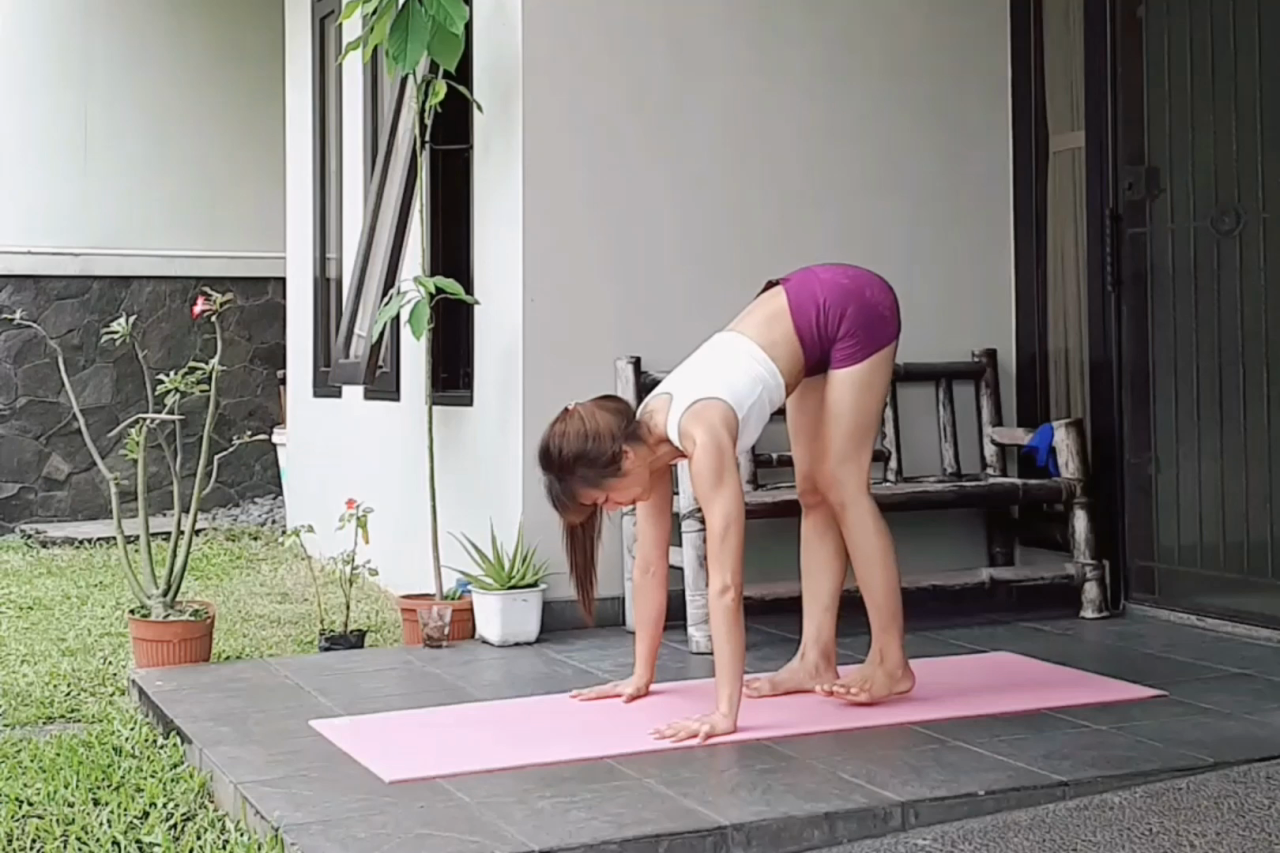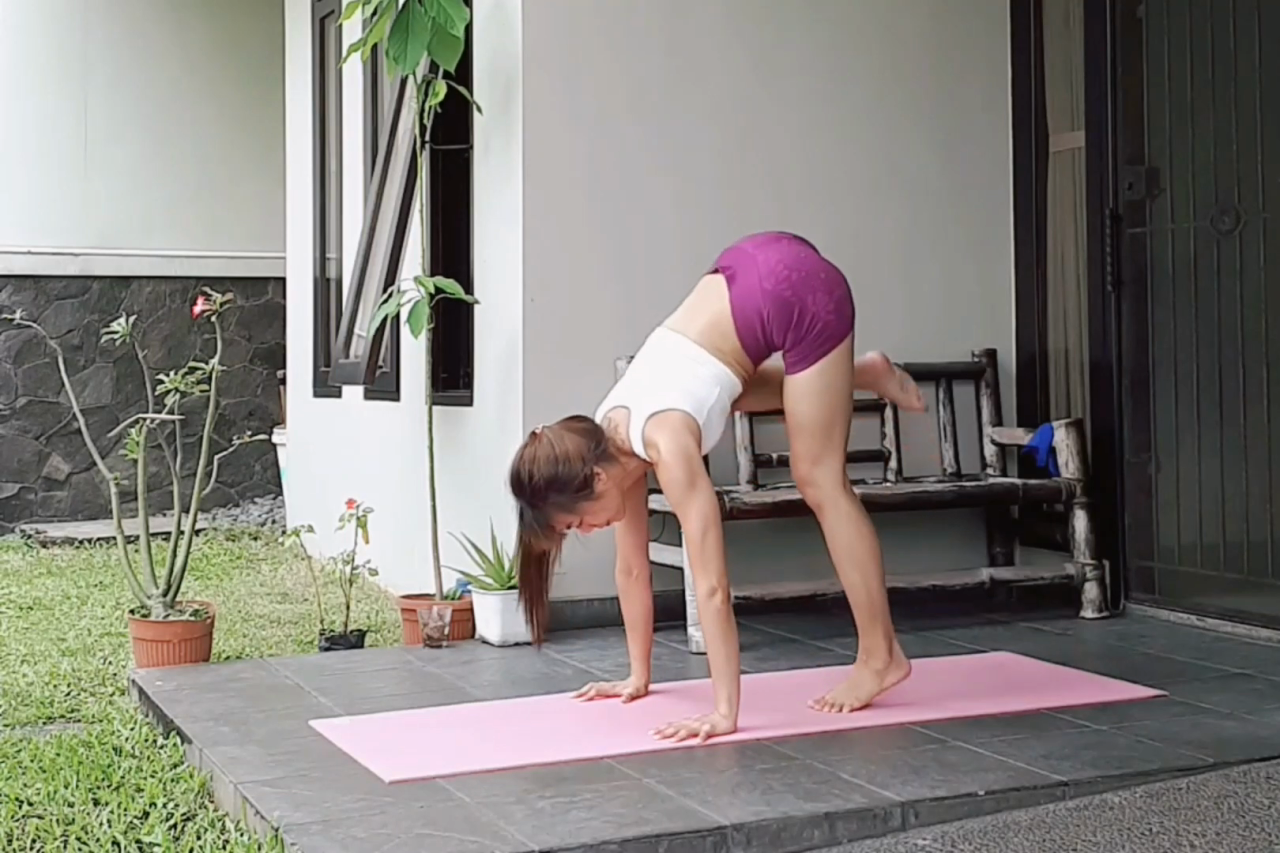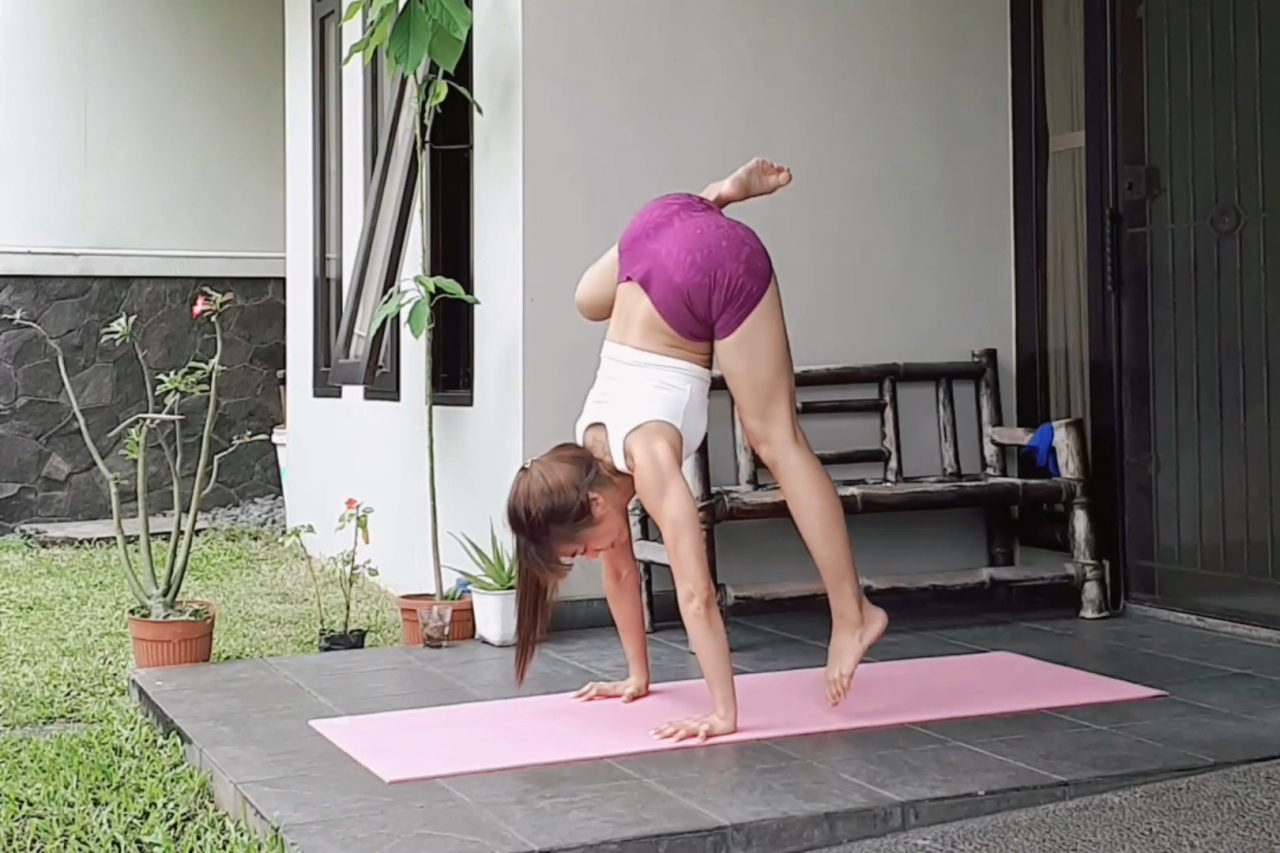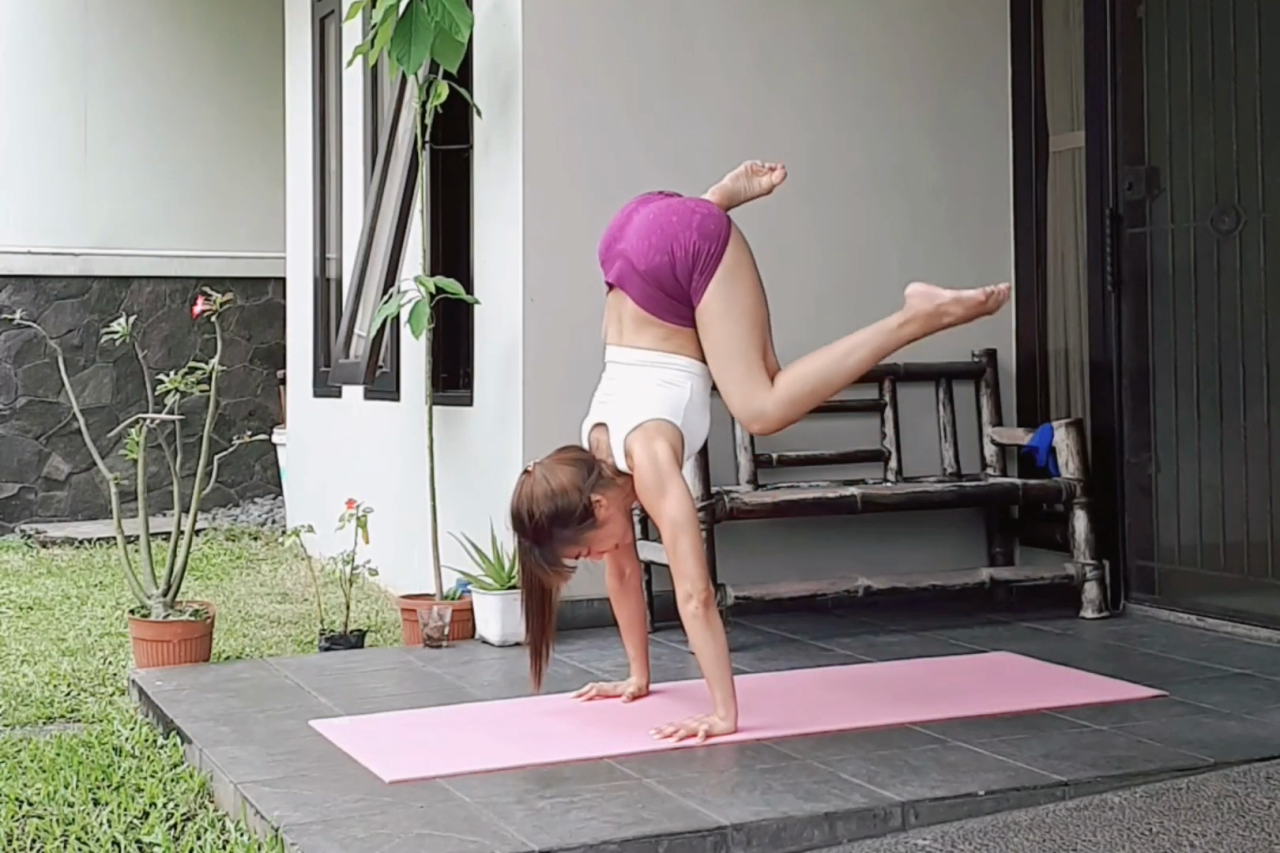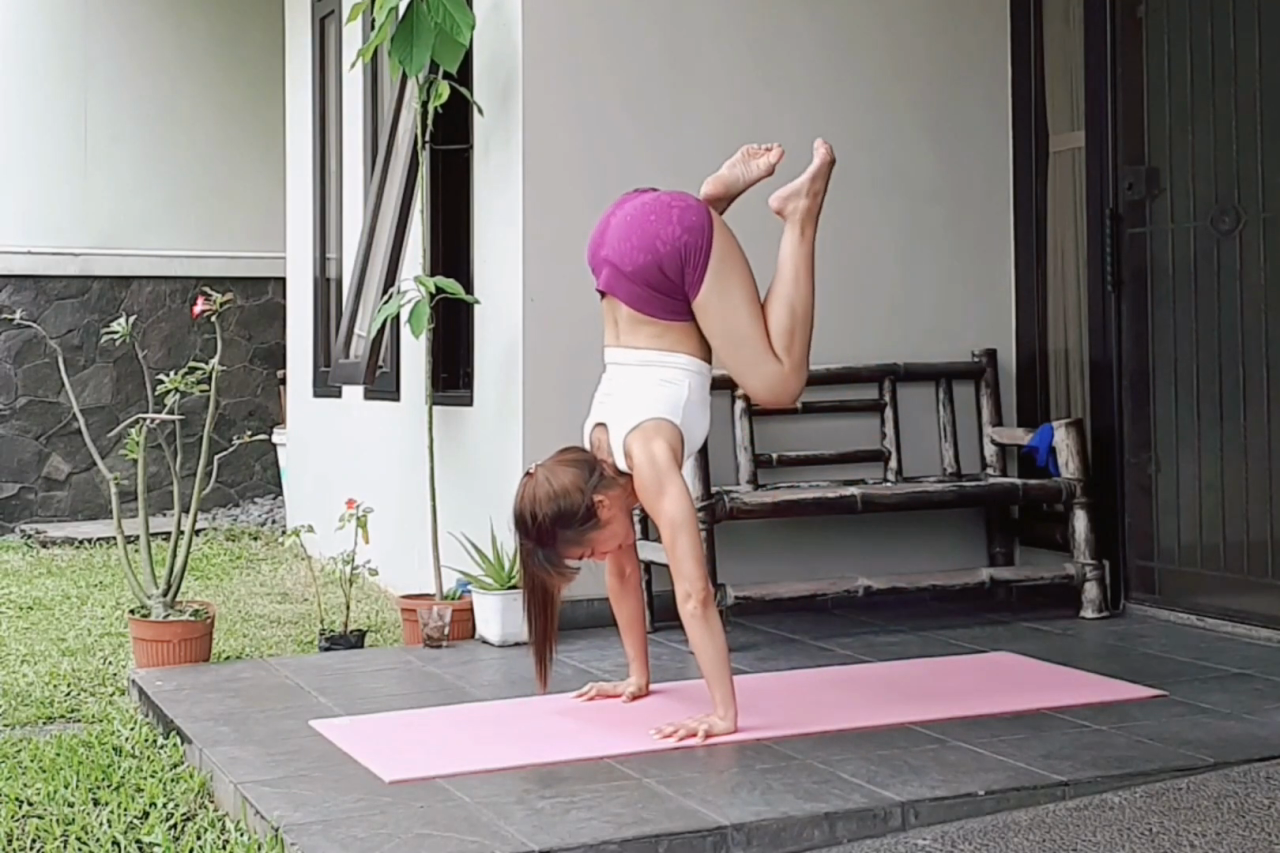
dt=1s
person 1, frame 1
left shoulder: (699, 433)
right shoulder: (647, 432)
left elbow: (724, 582)
right elbow: (650, 566)
left wrist: (725, 711)
right wrist: (640, 675)
left hip: (854, 306)
right hip: (809, 312)
left knee: (841, 485)
right knee: (814, 492)
left ankle: (891, 663)
right ankle: (816, 660)
person 1, frame 2
left shoulder: (663, 441)
right shoulder: (610, 440)
left elbow: (710, 586)
right elbow: (631, 568)
left wrist: (725, 712)
right wrist: (637, 677)
left hip: (800, 290)
right hip: (752, 273)
left knee: (818, 479)
right ankle: (863, 374)
person 1, frame 3
left shoulder: (645, 456)
right shoulder: (592, 457)
left elbow: (696, 594)
right elbow: (621, 572)
left wrist: (722, 713)
right wrist: (637, 676)
left hip: (716, 262)
left knee: (776, 442)
left ankle: (851, 615)
person 1, frame 4
left shoulder: (645, 456)
right shoulder: (597, 456)
left elbow: (694, 594)
right elbow: (623, 572)
left wrist: (724, 712)
right wrist: (637, 675)
left ankle: (922, 317)
right ankle: (723, 196)
person 1, frame 5
left shoulder: (646, 457)
right shoulder: (599, 454)
left elbow: (695, 595)
right elbow: (623, 573)
left wrist: (724, 713)
right wrist: (637, 676)
left ankle: (800, 211)
right ankle: (719, 192)
